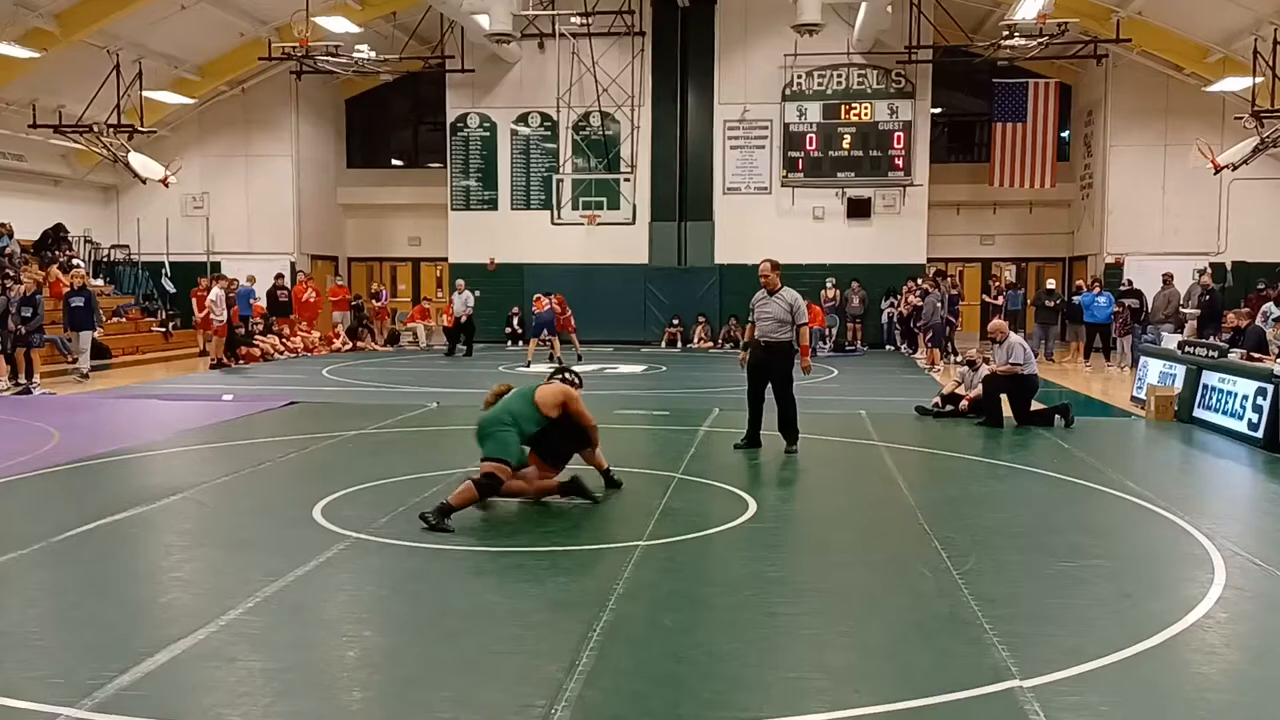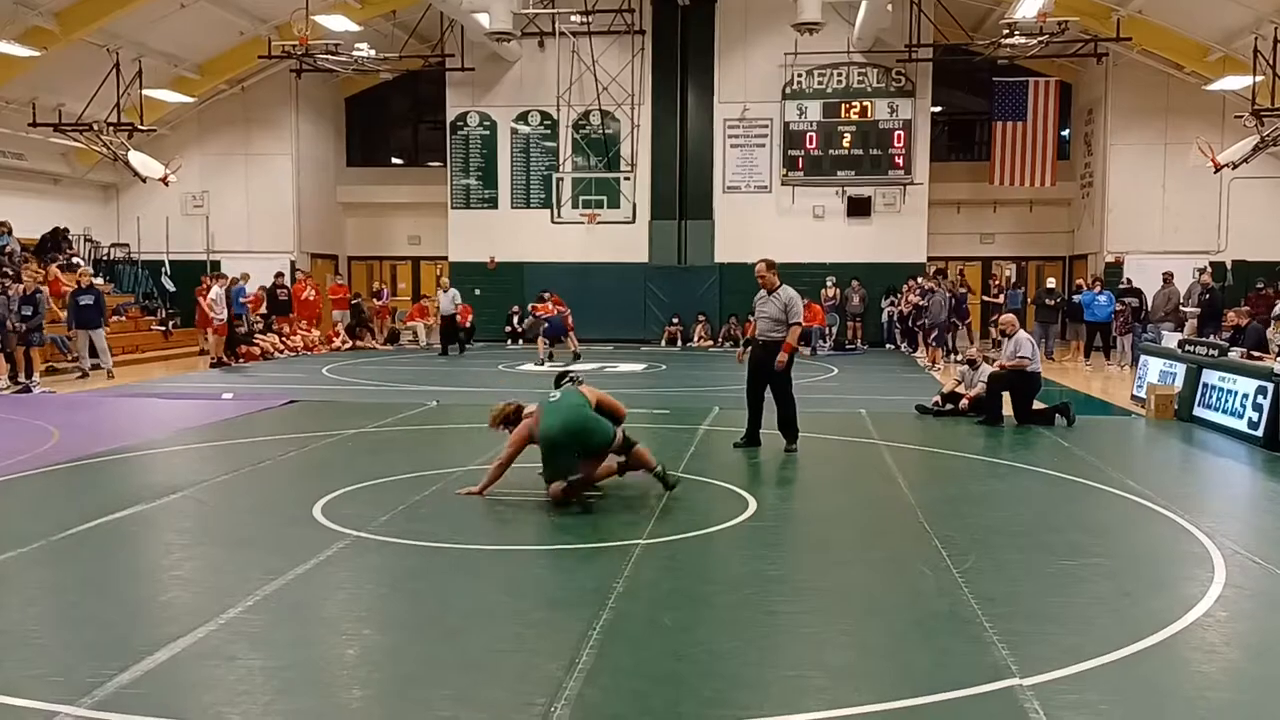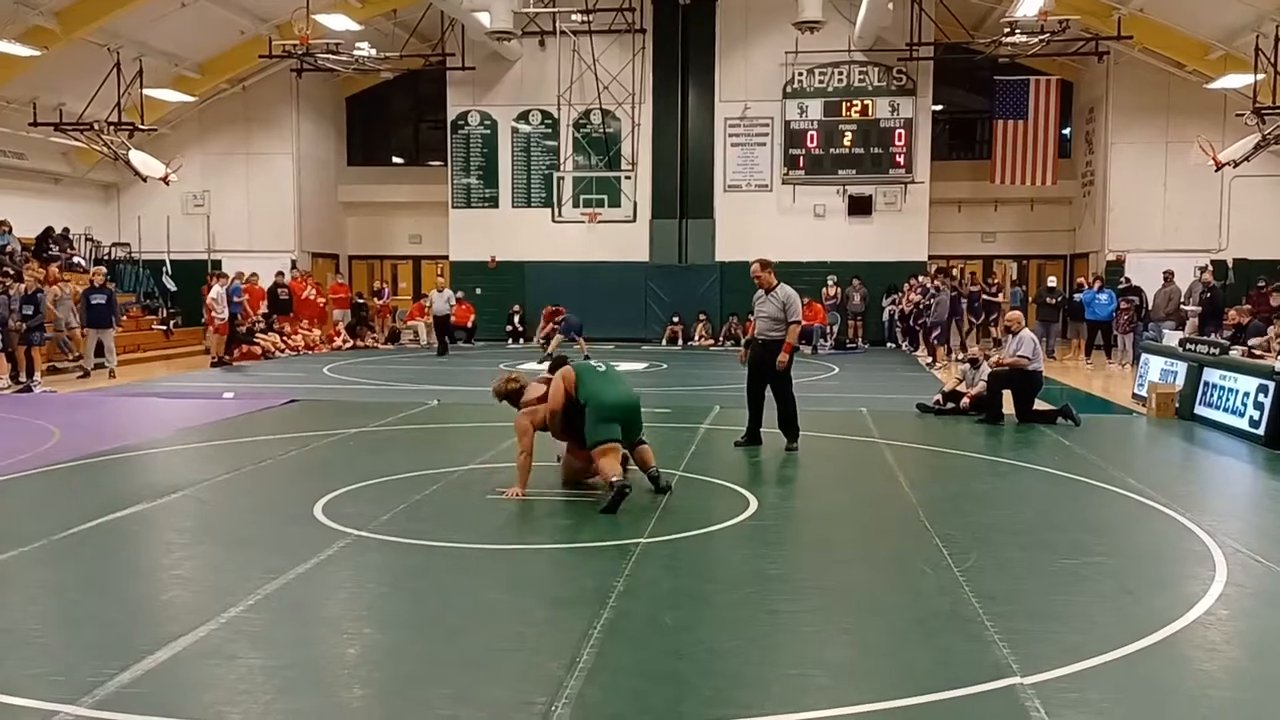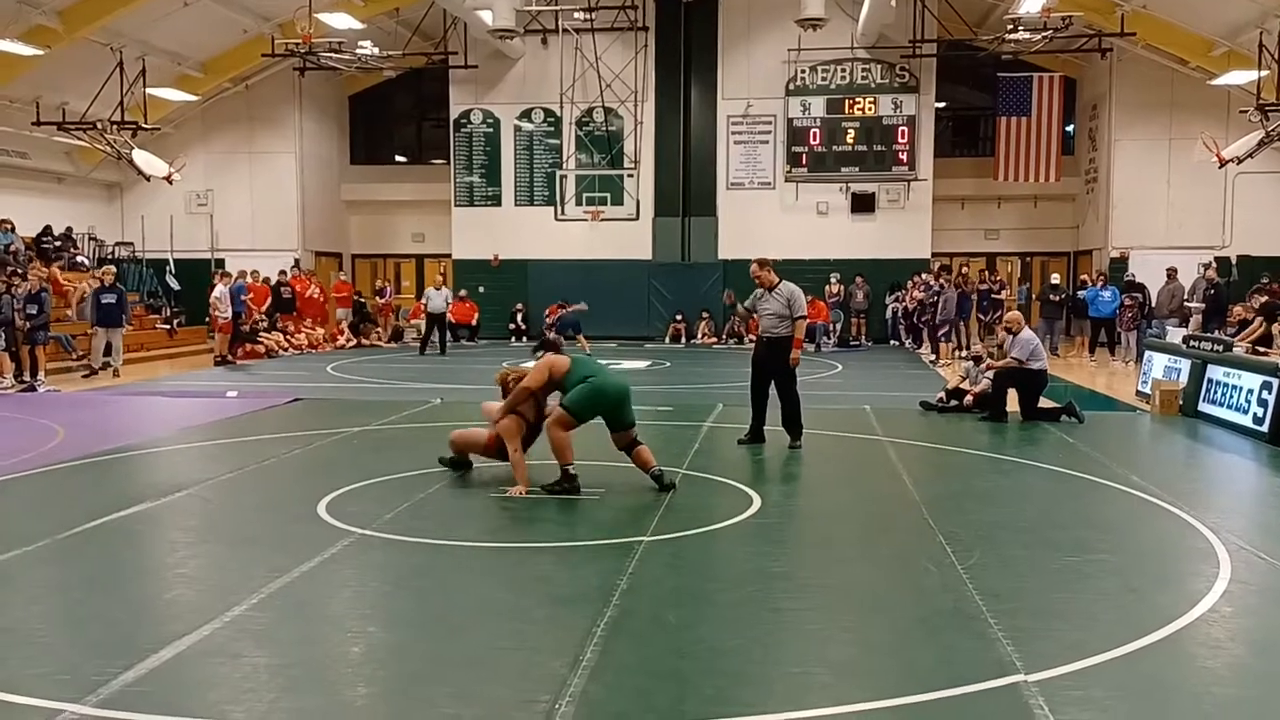
dt=0.4s
person 1, frame 1
left shoulder: (534, 393)
right shoulder: (564, 391)
right elbow: (590, 424)
right wrist: (594, 448)
left hip: (492, 425)
right hip: (499, 428)
right knee: (492, 480)
right ankle: (440, 512)
person 1, frame 2
left shoulder: (528, 423)
right shoulder: (587, 391)
right elbow: (621, 412)
right wrist: (615, 432)
left hip: (550, 434)
right hip: (582, 421)
left knee: (558, 492)
right knee: (623, 443)
right ankle: (662, 476)
person 1, frame 3
left shoulder: (562, 374)
right shoulder: (602, 368)
left elbow: (555, 408)
left wrist: (558, 433)
left hip: (601, 405)
right hip: (631, 400)
left knee: (605, 458)
right knee: (635, 442)
left ankle: (616, 483)
right ankle: (655, 477)
person 1, frame 4
left shoulder: (545, 364)
right shoulder: (569, 362)
left elbow: (526, 388)
left wrist: (504, 409)
left hip: (598, 387)
right hip: (619, 386)
left knee: (554, 425)
right knee: (629, 442)
left ankle: (569, 479)
right ankle: (658, 474)
person 2, frame 1
left shoulder: (792, 297)
right shoulder: (757, 297)
left elbow: (803, 327)
left wrist: (804, 355)
right wrist: (745, 348)
left hip: (781, 351)
right hip: (758, 350)
left knee: (784, 398)
right knee: (754, 396)
left ankle: (791, 439)
right ankle: (752, 437)
person 2, frame 2
left shoulder: (790, 296)
right shoulder: (759, 296)
left elbow: (795, 327)
left wrist: (785, 352)
right wrist: (746, 345)
left hip: (778, 350)
right hip: (758, 349)
left knee: (783, 396)
right knee: (753, 394)
left ankle: (791, 438)
right ankle: (752, 436)
person 2, frame 3
left shoulder: (788, 294)
right shoulder: (758, 296)
left elbow: (795, 325)
left wrist: (785, 352)
right wrist: (746, 345)
left hip: (778, 349)
right hip: (758, 348)
left knee: (783, 395)
right knee: (754, 393)
left ankle: (792, 437)
right ankle: (752, 434)
person 2, frame 4
left shoulder: (791, 291)
right shoulder: (758, 294)
left elbow: (801, 321)
right elbow: (745, 313)
left wrist: (797, 348)
right wrist: (733, 304)
left hip: (783, 346)
right hip: (762, 345)
left knee: (787, 392)
right knee: (758, 390)
left ankle: (795, 434)
right ankle: (756, 432)
